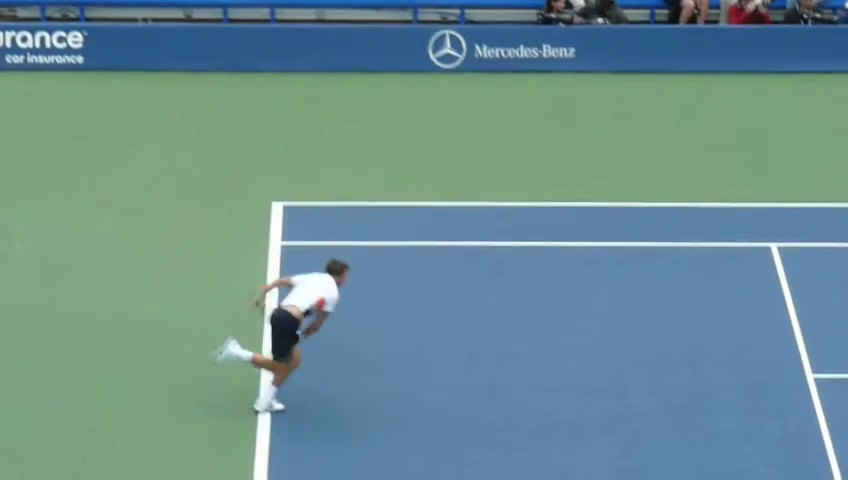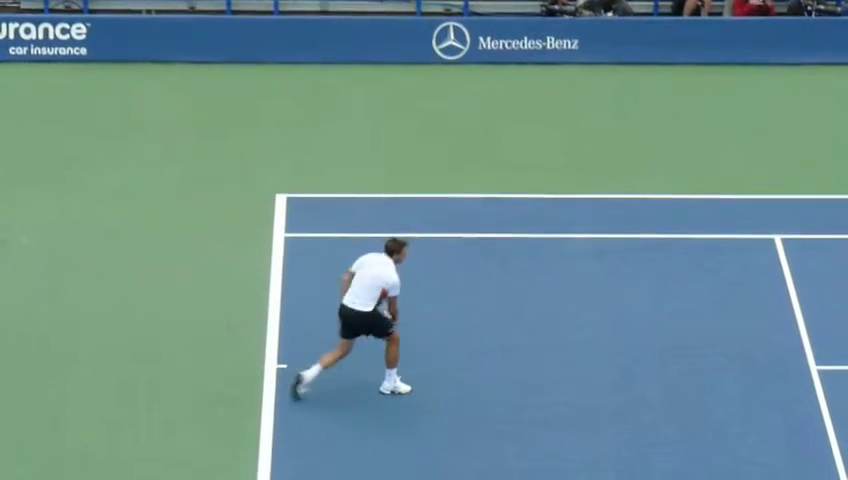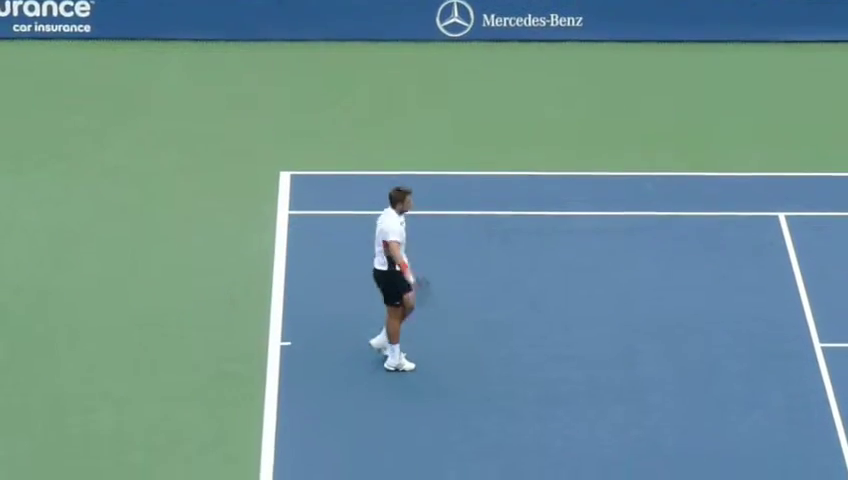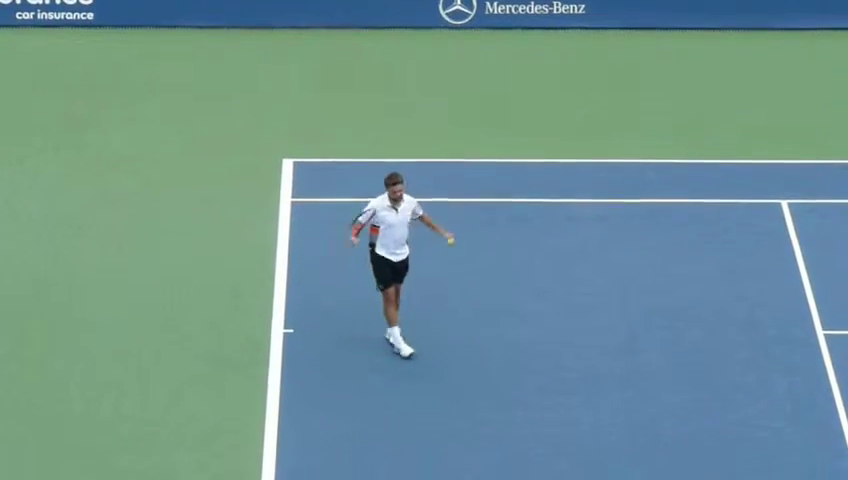
dt=0.4s
person 1, frame 1
left shoulder: (312, 277)
right shoulder: (332, 292)
left elbow: (280, 281)
right elbow: (318, 323)
left wrist: (262, 295)
right wrist: (303, 334)
left hip: (280, 314)
right hip: (286, 320)
left knee: (294, 360)
right knee: (277, 367)
left ankle: (265, 400)
right ankle: (236, 351)
person 1, frame 2
left shoulder: (368, 258)
right shoulder: (393, 278)
left elbow: (346, 280)
right elbow: (392, 308)
right wrist: (394, 320)
left hip: (345, 309)
right hip: (364, 315)
left knee: (342, 350)
right knee: (394, 339)
left ankle: (308, 376)
right ankle: (391, 383)
person 1, frame 3
left shoulder: (388, 215)
right shoulder: (392, 223)
right elbow: (394, 249)
right wrist: (406, 270)
left hip: (387, 269)
right hip: (388, 272)
left knee: (409, 305)
right knee: (395, 313)
left ankle: (381, 341)
right ankle: (394, 360)
person 1, frame 4
left shoulder: (411, 202)
right shoulder: (376, 206)
left elbow: (424, 217)
right elbow: (358, 224)
left wrist: (443, 232)
right wrist: (354, 236)
left hip: (402, 256)
right hip: (381, 257)
left knee: (395, 295)
right knee: (389, 297)
left ankle: (392, 333)
right ankle: (397, 341)
